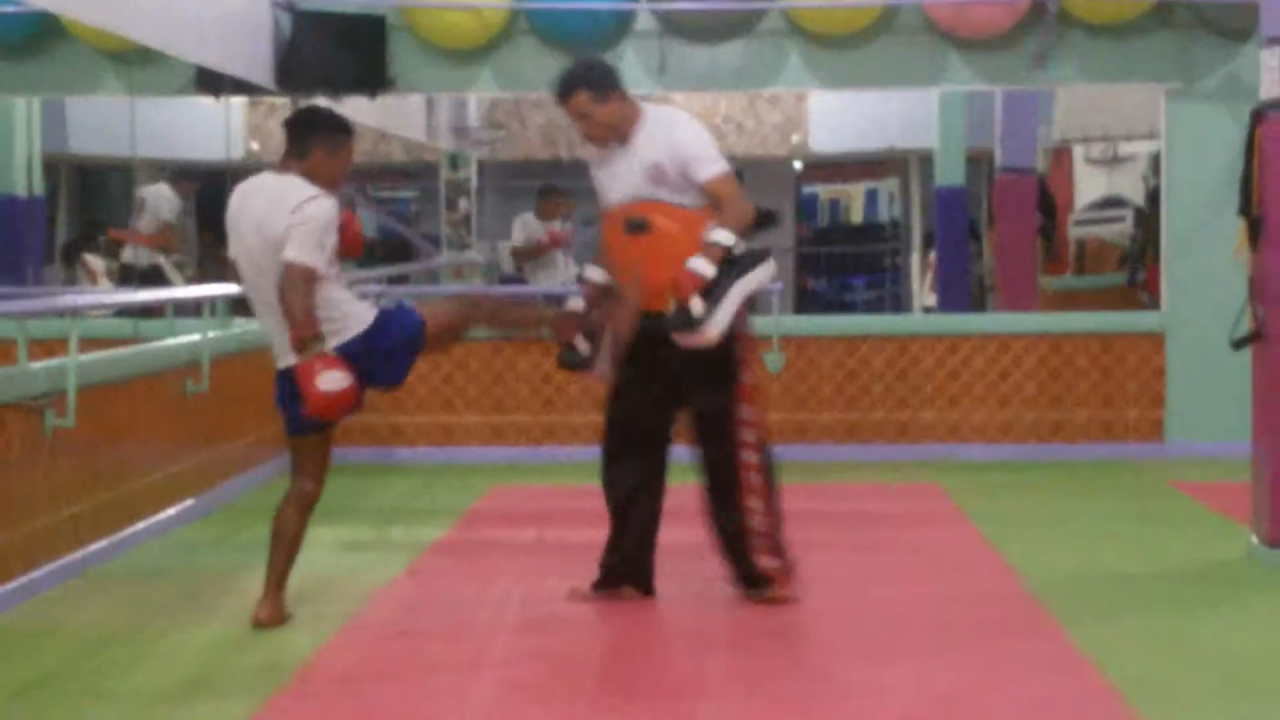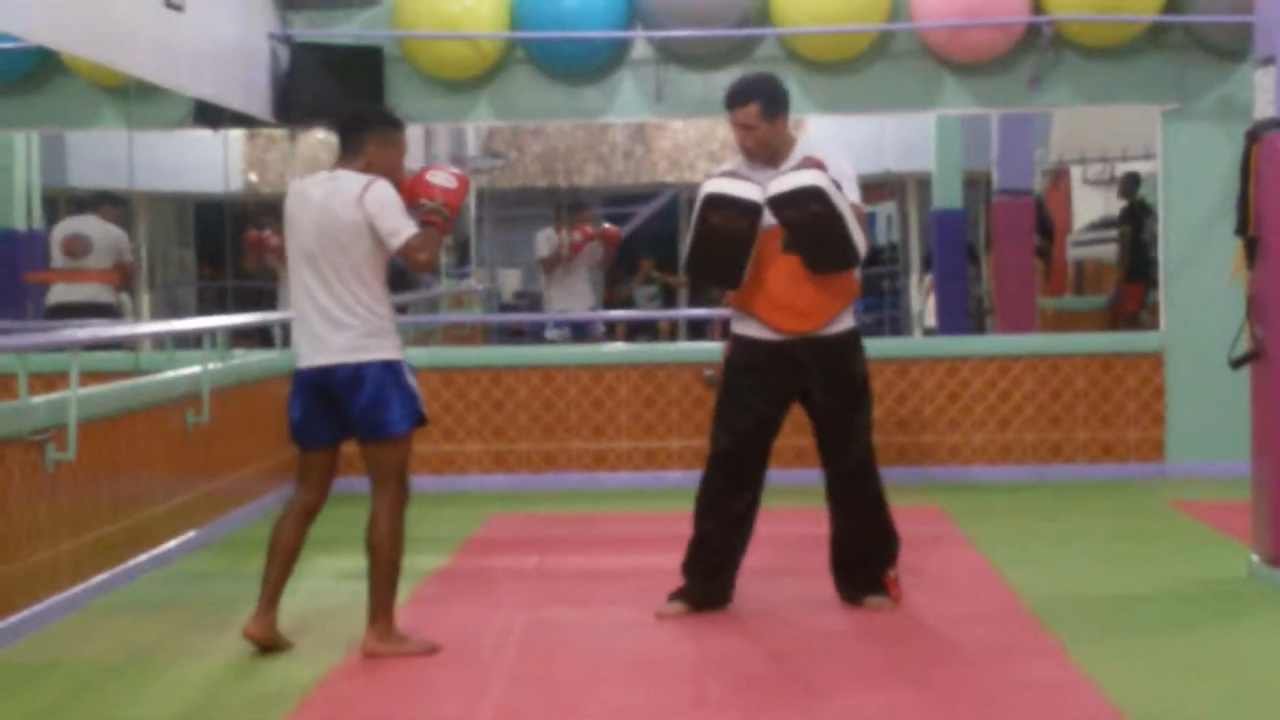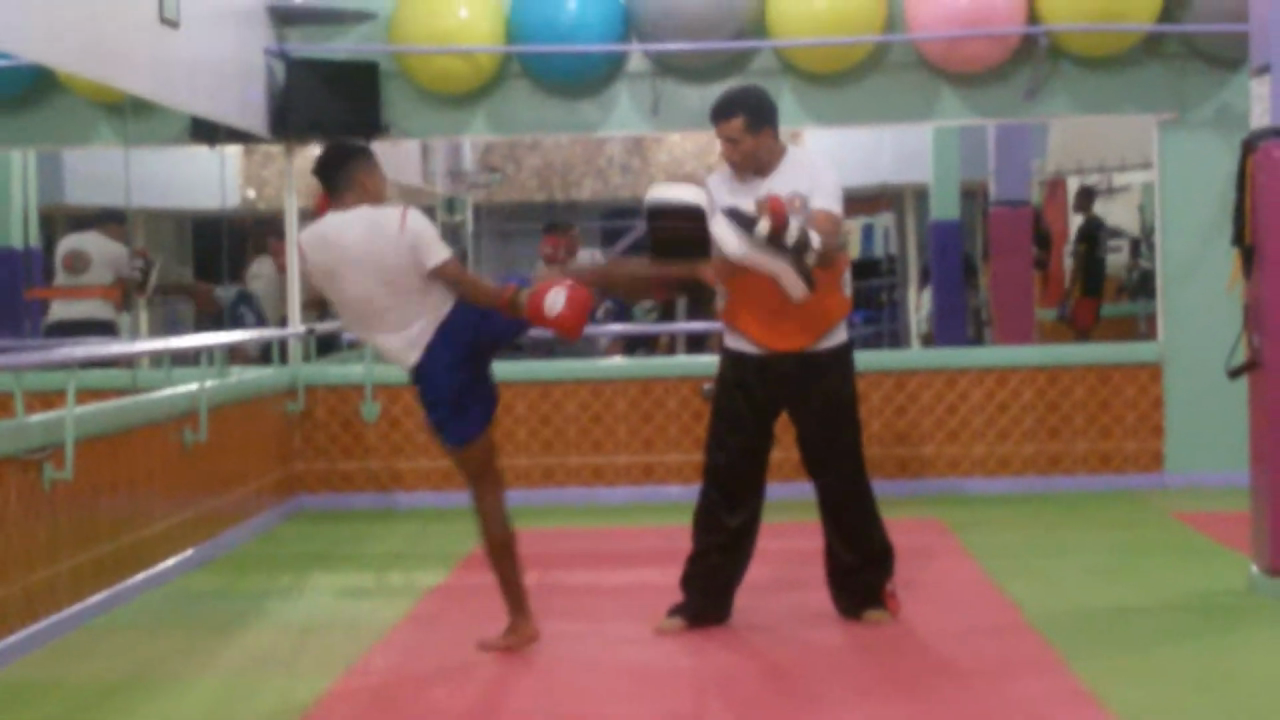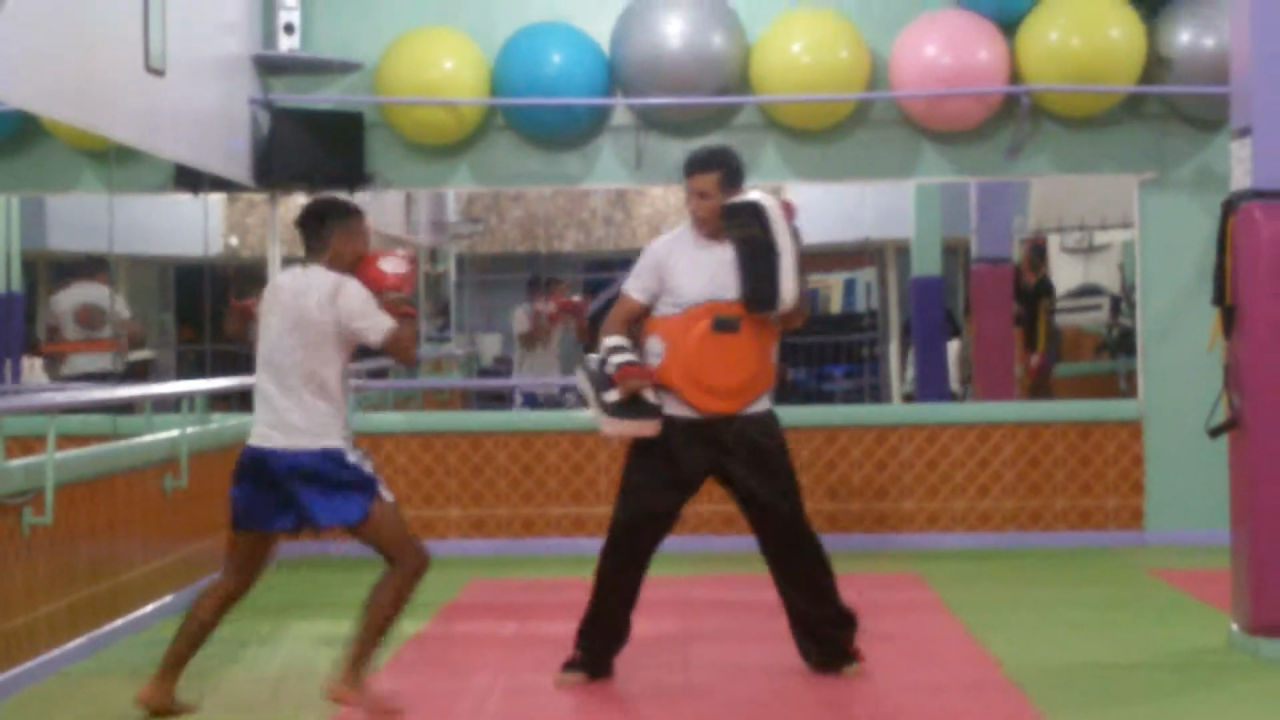
dt=0.7s
person 1, frame 1
left shoulder: (677, 133)
right shoulder: (601, 159)
left elbow: (738, 207)
left wrist: (707, 269)
right wrist: (587, 298)
left hip: (702, 313)
right hip: (644, 322)
left knee: (727, 439)
right knee: (629, 445)
left ankle: (766, 567)
right ankle: (624, 573)
person 1, frame 2
left shoulder: (828, 167)
right shoulder: (731, 180)
left elbow: (859, 247)
left hip: (829, 341)
right hip: (756, 345)
left knee: (851, 465)
right knee: (730, 464)
left ankle: (867, 576)
right ankle: (704, 584)
person 1, frame 3
left shoulder: (814, 175)
right shoulder: (720, 187)
left elbow: (828, 247)
right elbow: (695, 262)
left wrist: (780, 226)
left hip: (819, 353)
right hip: (748, 356)
left knee: (840, 476)
right knee: (729, 479)
left ankle: (864, 588)
right ankle: (706, 597)
person 1, frame 4
right shoulder: (666, 249)
left elbow: (792, 319)
right elbow: (617, 319)
right wrist: (622, 363)
left hip: (746, 421)
right hip: (675, 423)
left knee: (788, 533)
right knee: (630, 534)
left ankle: (831, 646)
right ankle: (593, 654)
person 2, frame 1
left shoulder: (241, 195)
right shoulder: (314, 204)
left elbow: (252, 274)
right elbow: (293, 286)
right wrist: (315, 351)
left hip: (294, 363)
right hip: (353, 338)
left knee: (307, 481)
right knee: (473, 308)
left ankle: (271, 599)
person 2, frame 2
left shoulder: (299, 193)
right shoulder: (374, 191)
right elbow: (421, 256)
left wrist: (405, 214)
right wrist: (437, 221)
left hip: (313, 364)
right hip: (370, 360)
left knee: (307, 495)
right knee: (389, 494)
left ankle: (265, 616)
right ankle: (381, 630)
person 2, frame 3
left shoulder: (311, 241)
right shoulder: (402, 221)
left elbow: (336, 295)
right elbow: (459, 283)
right wrist: (524, 301)
left hip: (431, 366)
right hip: (461, 327)
left knee: (487, 494)
left ankle: (518, 619)
person 2, frame 4
left shoulder: (279, 285)
right shoulder: (345, 291)
right elbow: (406, 352)
left wrist: (376, 309)
right wrist: (398, 310)
left hip: (262, 452)
right hip: (319, 454)
left knee: (237, 576)
right knee: (408, 559)
right ankle: (352, 678)
